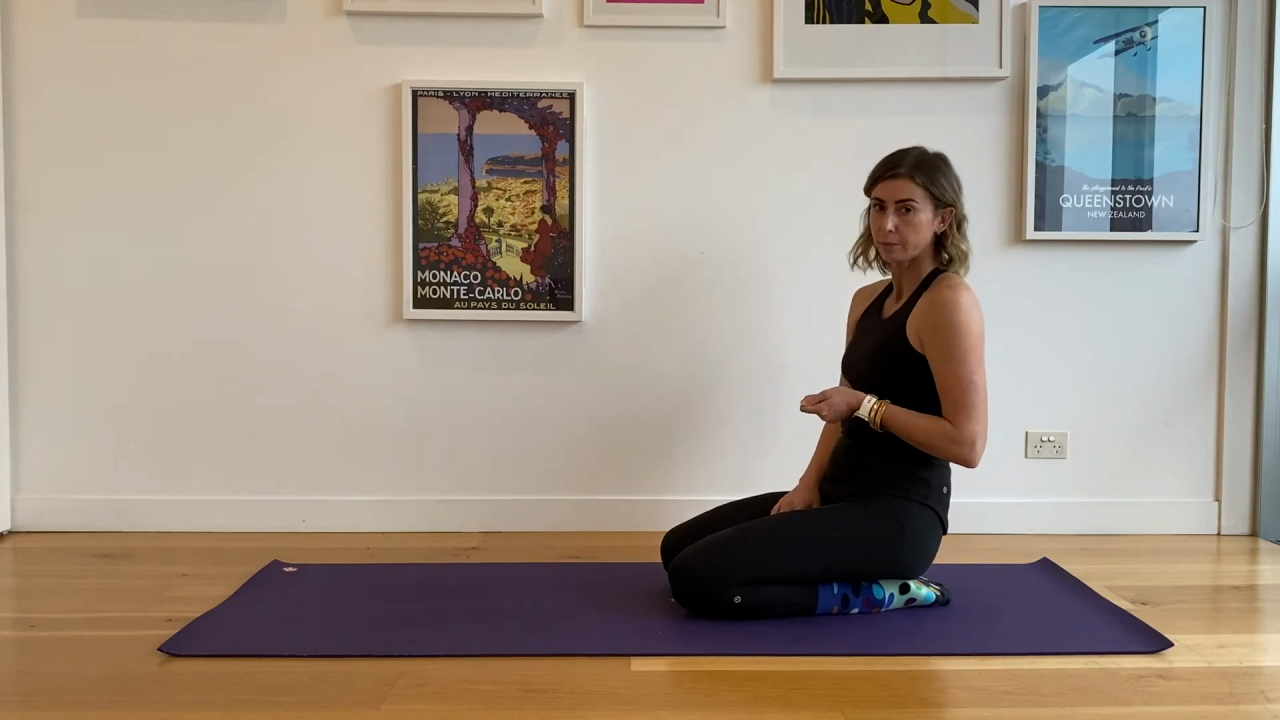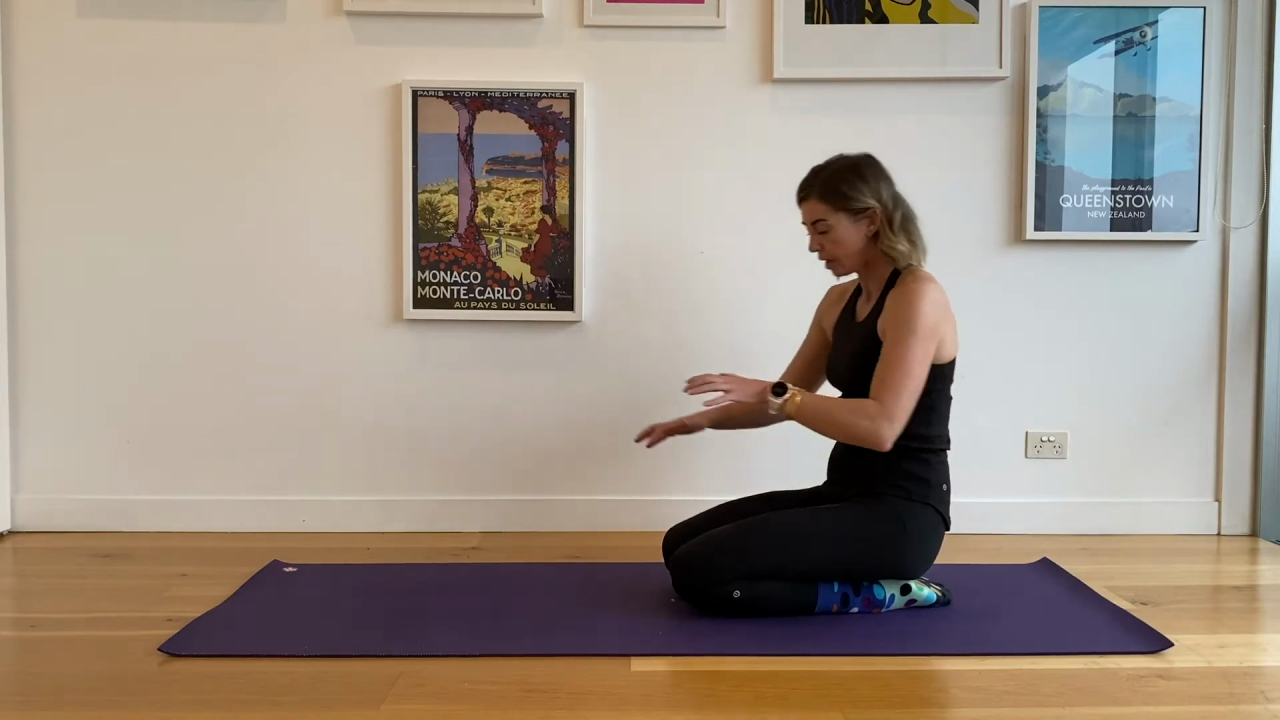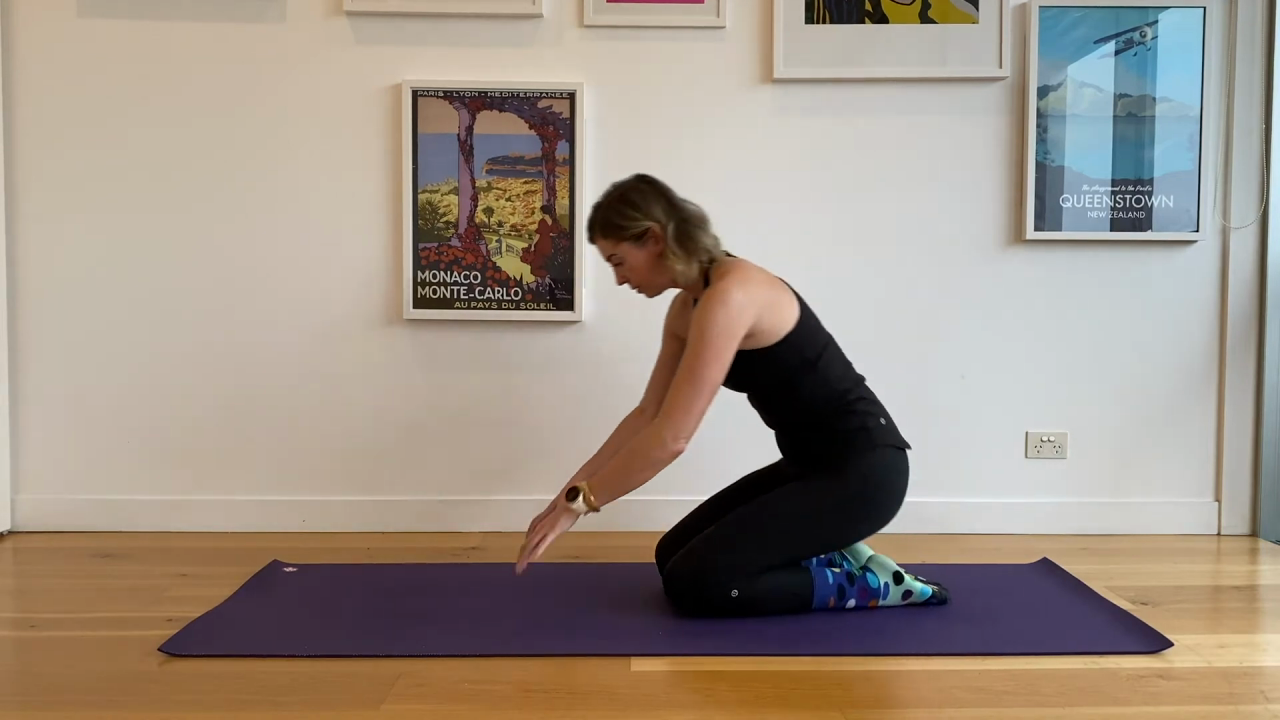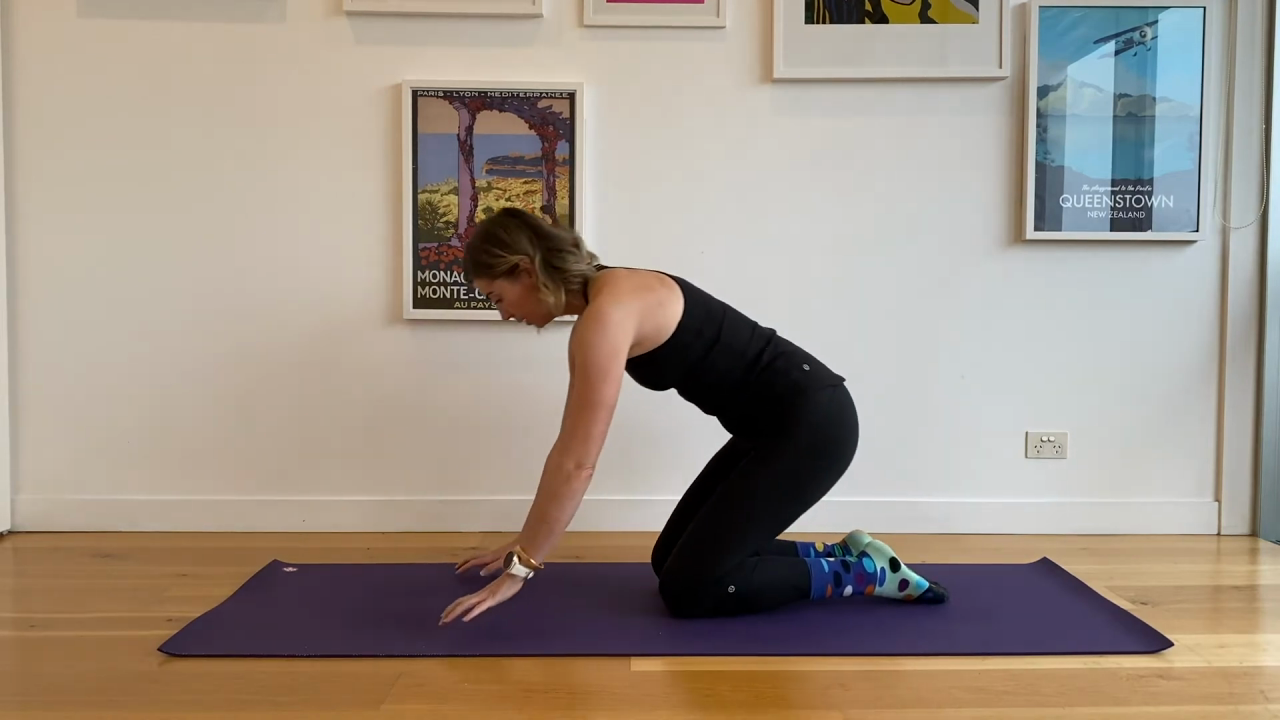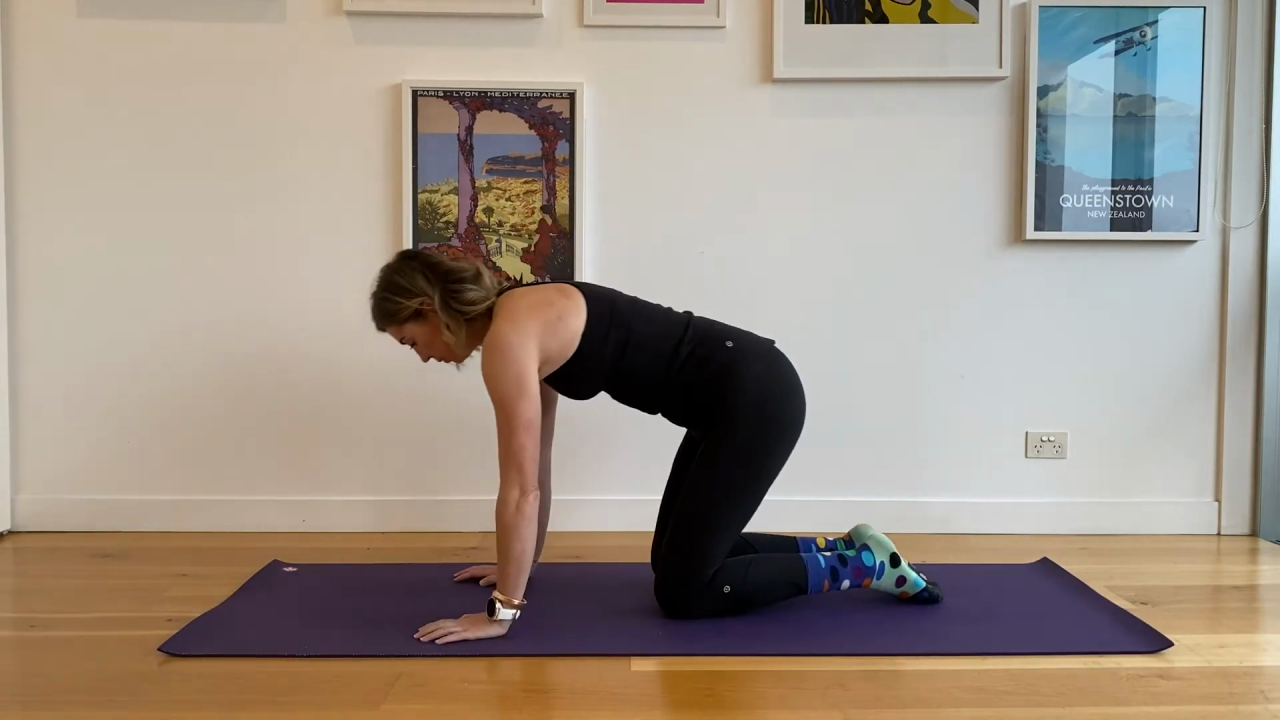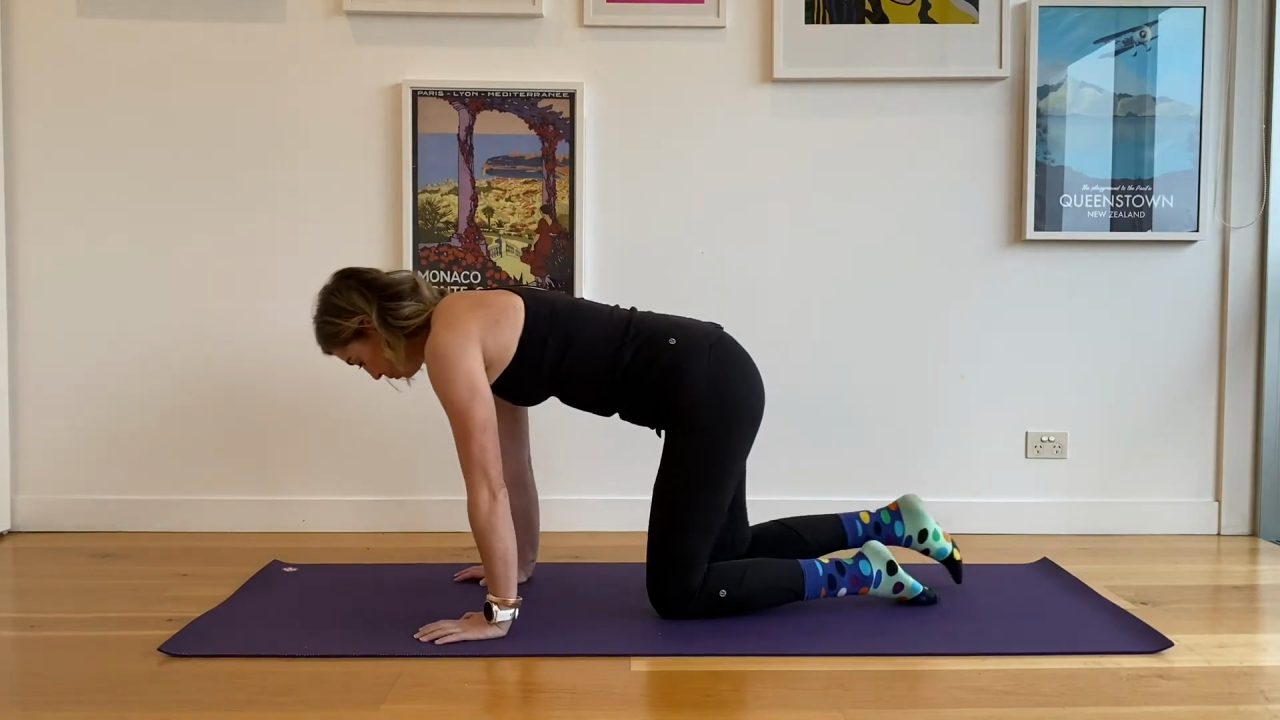
dt=0.4s
person 1, frame 1
left shoulder: (949, 301)
right shoulder: (866, 300)
left elbow: (966, 442)
left wrist: (866, 405)
right wrist: (808, 483)
left hip: (898, 516)
right hip: (844, 496)
left knee: (698, 578)
right knee: (678, 549)
left ankle: (875, 595)
right ankle: (864, 581)
person 1, frame 2
left shoulder: (919, 297)
right shoulder: (841, 301)
left elbow: (879, 426)
right elbow: (790, 394)
left wrist: (772, 396)
right wrist: (707, 417)
left hip: (899, 514)
right hip: (847, 496)
left knee: (702, 574)
right knee: (682, 546)
left ankle: (871, 594)
right ankle: (860, 579)
person 1, frame 3
left shoulder: (731, 297)
right shoulder: (685, 308)
left elbow: (671, 437)
right elbow: (647, 415)
left wrist: (578, 500)
right wrist: (573, 490)
left hip: (862, 469)
right hip: (811, 460)
left knee: (693, 584)
right knee: (675, 556)
left ankle: (861, 584)
right ankle: (835, 559)
person 1, frame 4
left shoulder: (609, 312)
right shoulder: (599, 308)
left elbow: (579, 464)
right elbow: (570, 448)
left wrist: (518, 568)
right wrist: (523, 545)
left hip: (813, 420)
right hip: (775, 421)
left knee: (690, 587)
right knee: (672, 559)
left ankle: (860, 573)
right ankle: (839, 553)
person 1, frame 5
left shoulder: (508, 337)
right shoulder: (525, 324)
left elbow: (520, 487)
right elbow: (534, 470)
left wrist: (503, 608)
right wrist: (520, 564)
left hip: (756, 396)
right hip: (741, 390)
left knee: (684, 591)
right knee: (681, 558)
left ankle: (858, 565)
right ankle: (840, 547)
person 1, frame 6
left shoulder: (448, 345)
right shoulder: (477, 332)
left elbow: (489, 491)
right elbow: (513, 469)
left wrist: (500, 610)
right wrist: (520, 564)
left hip: (709, 387)
right hip: (710, 376)
left knee: (677, 591)
right knee: (727, 550)
left ankle: (860, 574)
right ankle: (890, 522)
